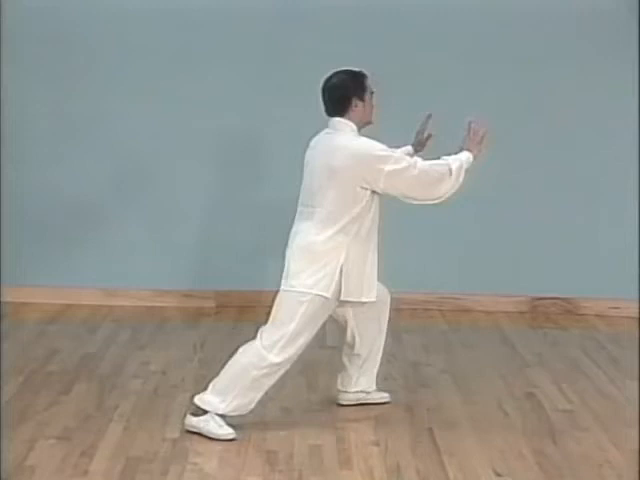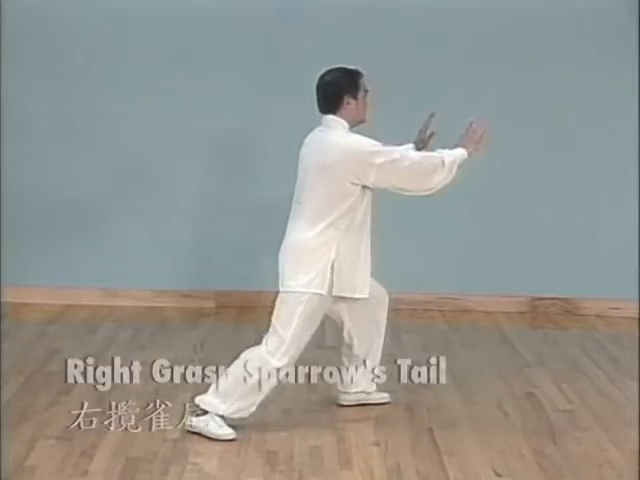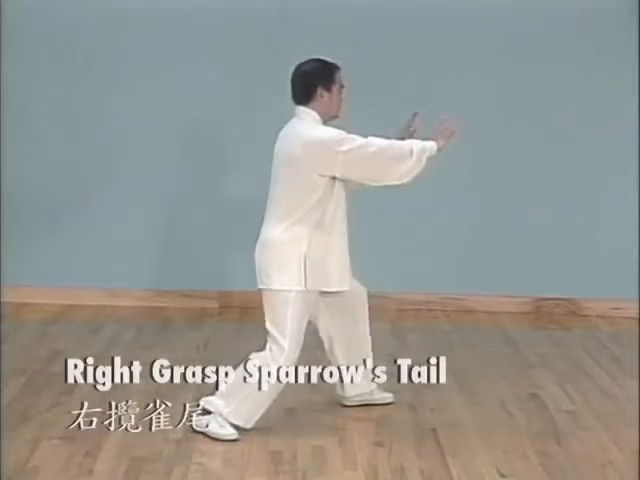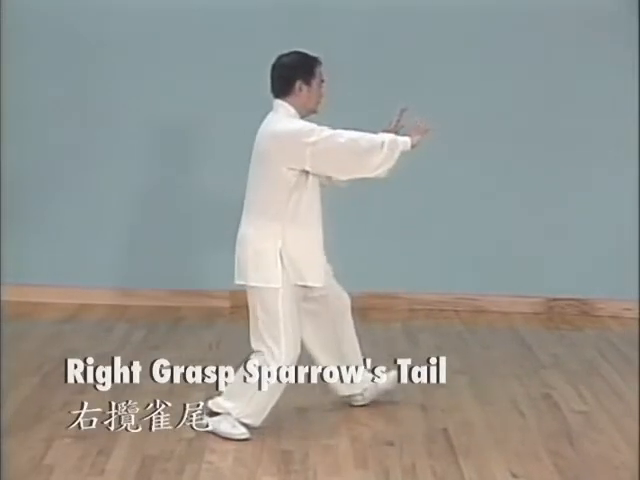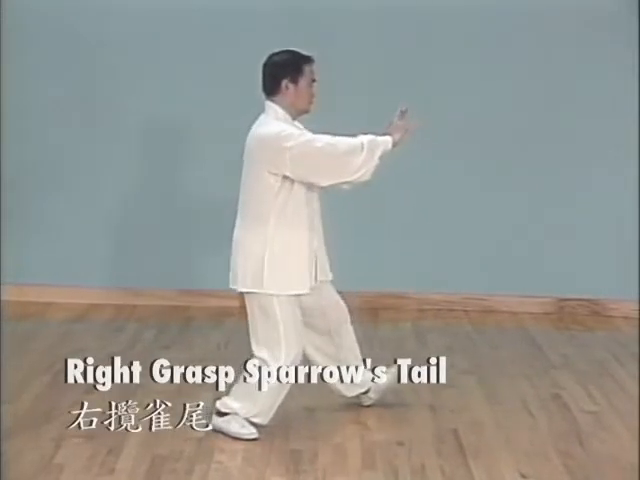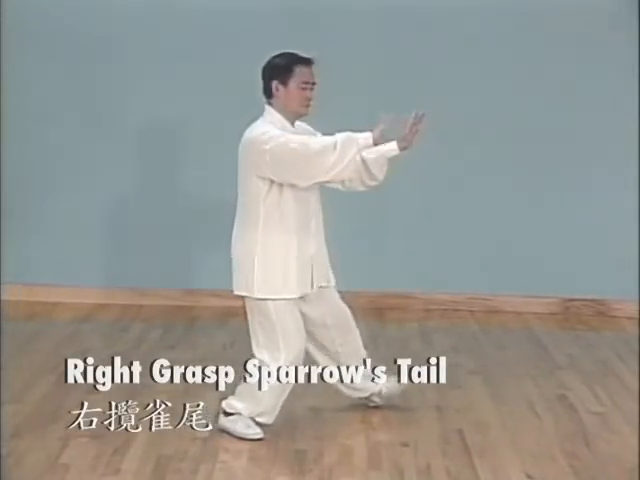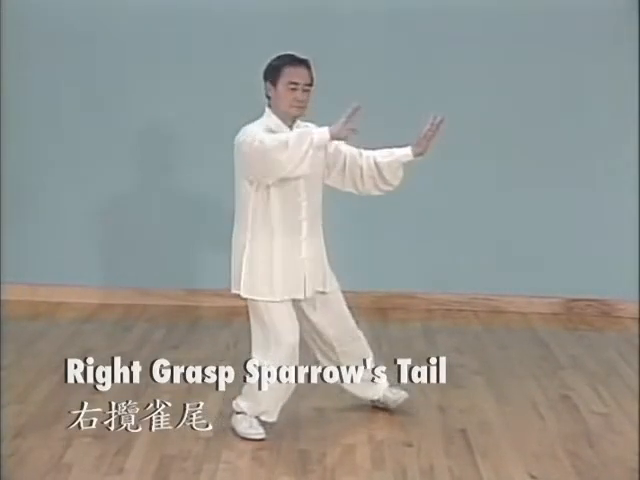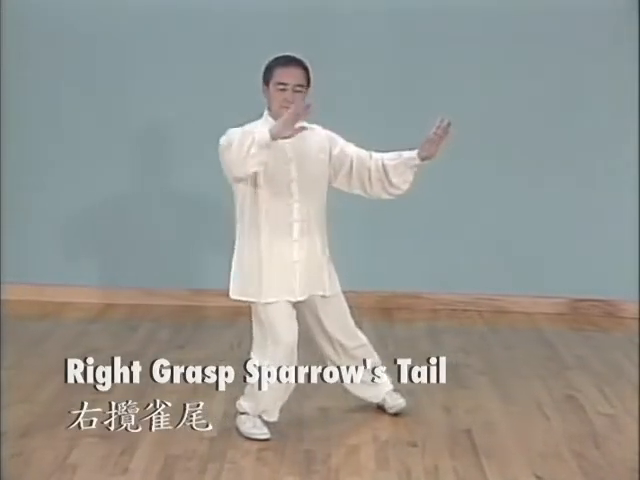
dt=0.5s
person 1, frame 1
left shoulder: (324, 143)
right shoulder: (359, 151)
right elbow: (429, 181)
left wrist: (410, 149)
right wrist: (467, 154)
left hip: (328, 260)
right hip: (319, 265)
left knee: (375, 303)
right knee: (277, 344)
left ankle: (356, 386)
right ankle: (210, 409)
person 1, frame 2
left shoulder: (321, 140)
right shoulder: (349, 149)
right elbow: (419, 173)
left wrist: (414, 147)
right wrist: (463, 151)
left hip: (329, 259)
right hip: (313, 264)
left knee: (372, 303)
right knee: (280, 348)
left ankle: (356, 387)
right ankle: (212, 410)
person 1, frame 3
left shoulder: (302, 134)
right shoulder: (317, 140)
left elbow: (363, 157)
right elbow: (379, 160)
left wrist: (398, 143)
right wrist: (432, 145)
left hip: (307, 255)
right hip: (291, 259)
left knee: (351, 303)
right knee: (283, 350)
left ankle: (356, 387)
right ankle: (219, 413)
person 1, frame 4
left shoulder: (287, 130)
right shoulder: (289, 134)
left elbow: (341, 155)
right elbow: (348, 152)
left wrist: (387, 141)
right wrist: (404, 142)
left hip: (293, 254)
right hip: (273, 256)
left knee: (332, 308)
right knee: (279, 349)
left ankle: (357, 386)
right ankle: (226, 412)
person 1, frame 5
left shoulder: (288, 132)
right shoulder: (272, 136)
left elbow: (331, 161)
right elbow: (334, 158)
left wrist: (383, 141)
right wrist: (387, 141)
left hip: (295, 258)
right hip: (270, 262)
left knee: (330, 319)
right knee: (282, 351)
left ankle: (360, 385)
right ankle: (232, 412)
person 1, frame 6
left shoulder: (300, 133)
right shoulder: (261, 138)
left elbow: (345, 167)
right elbow: (319, 157)
left wrist: (396, 147)
right wrist: (368, 138)
left hip: (302, 260)
right hip: (269, 263)
left knee: (334, 324)
right knee: (284, 349)
left ankle: (365, 386)
right ankle: (237, 411)
person 1, frame 7
left shoulder: (313, 138)
right shoulder: (251, 139)
left elbow: (359, 167)
right elbow: (280, 154)
left wrist: (411, 152)
right wrist: (328, 135)
left hip: (308, 261)
right hip: (267, 263)
left knee: (338, 331)
right knee: (280, 345)
left ankle: (373, 388)
right ankle: (248, 411)
person 1, frame 8
left shoulder: (322, 141)
right shoulder: (245, 137)
left elbow: (370, 170)
right elbow: (234, 156)
left wrist: (417, 156)
right wrist: (273, 133)
left hip: (313, 262)
right hip: (267, 264)
left knee: (342, 332)
right knee: (278, 344)
left ankle: (378, 389)
right ankle: (252, 410)
